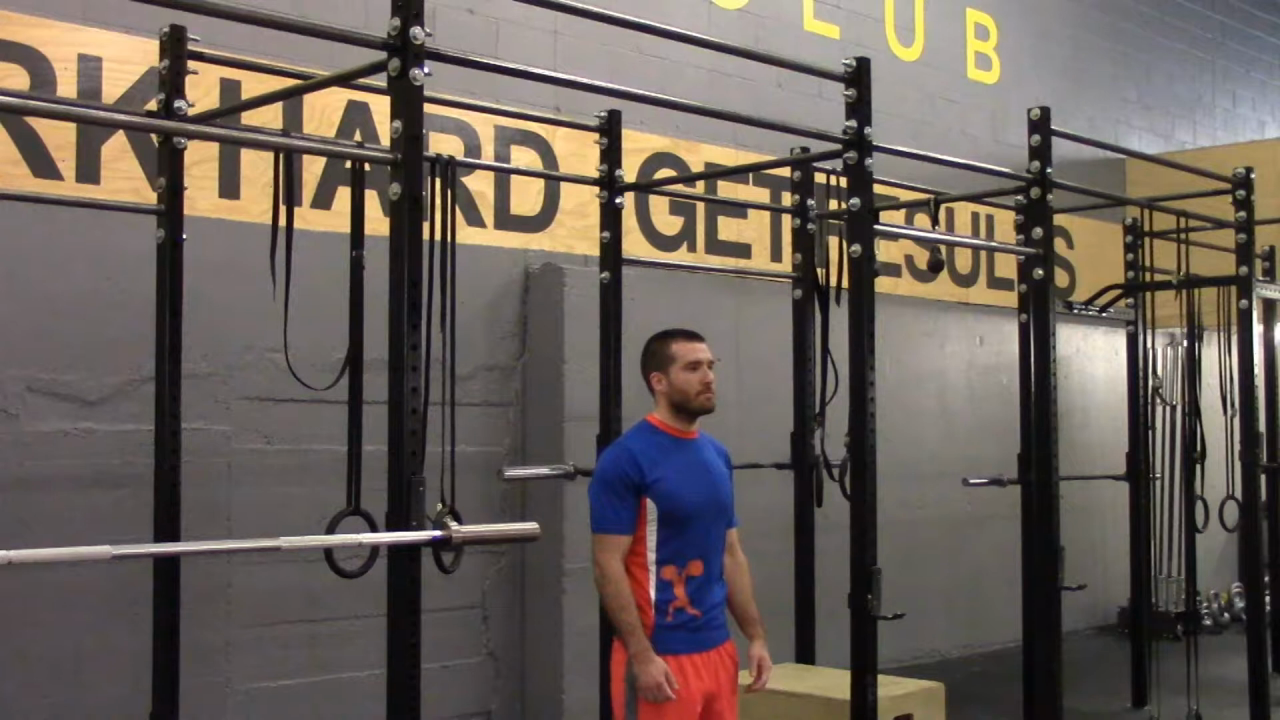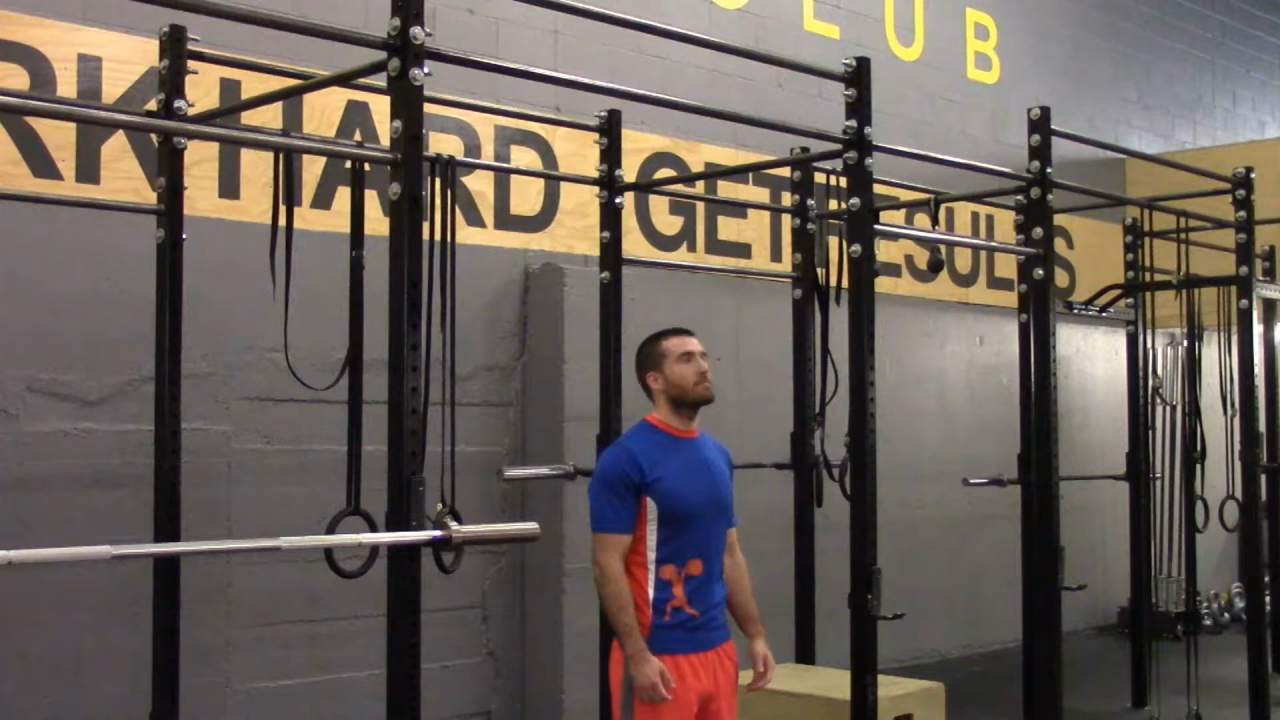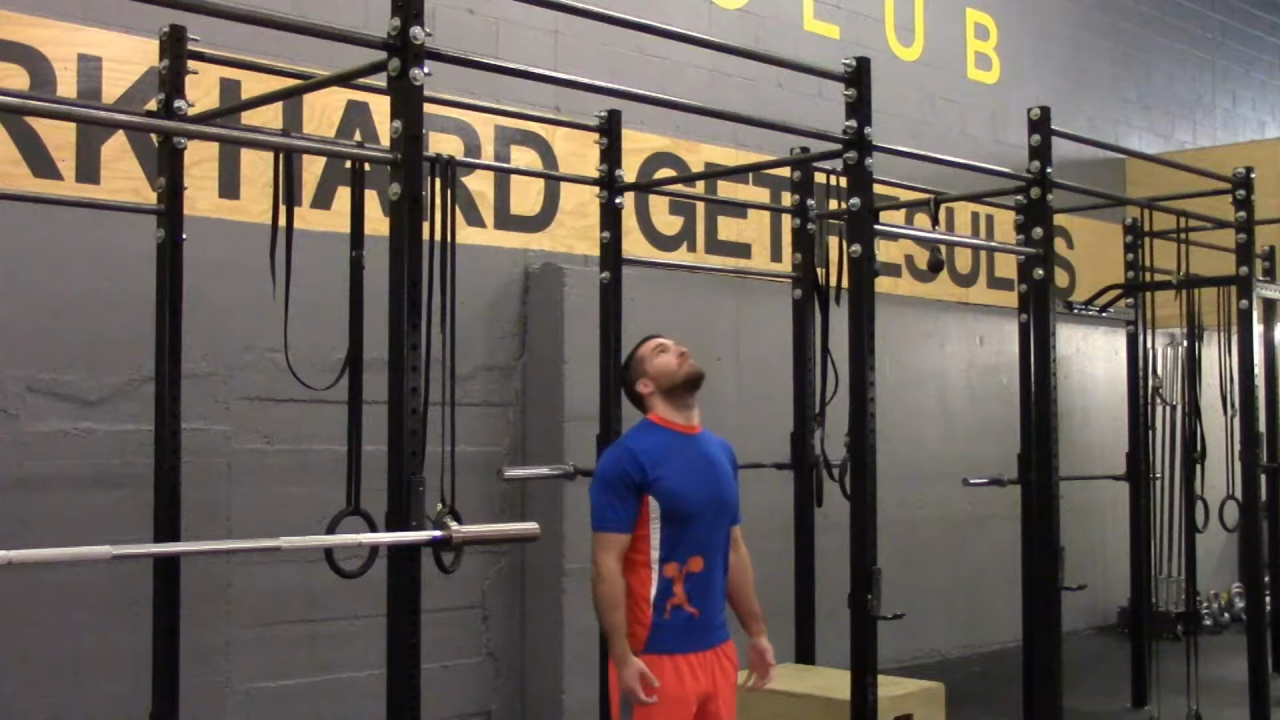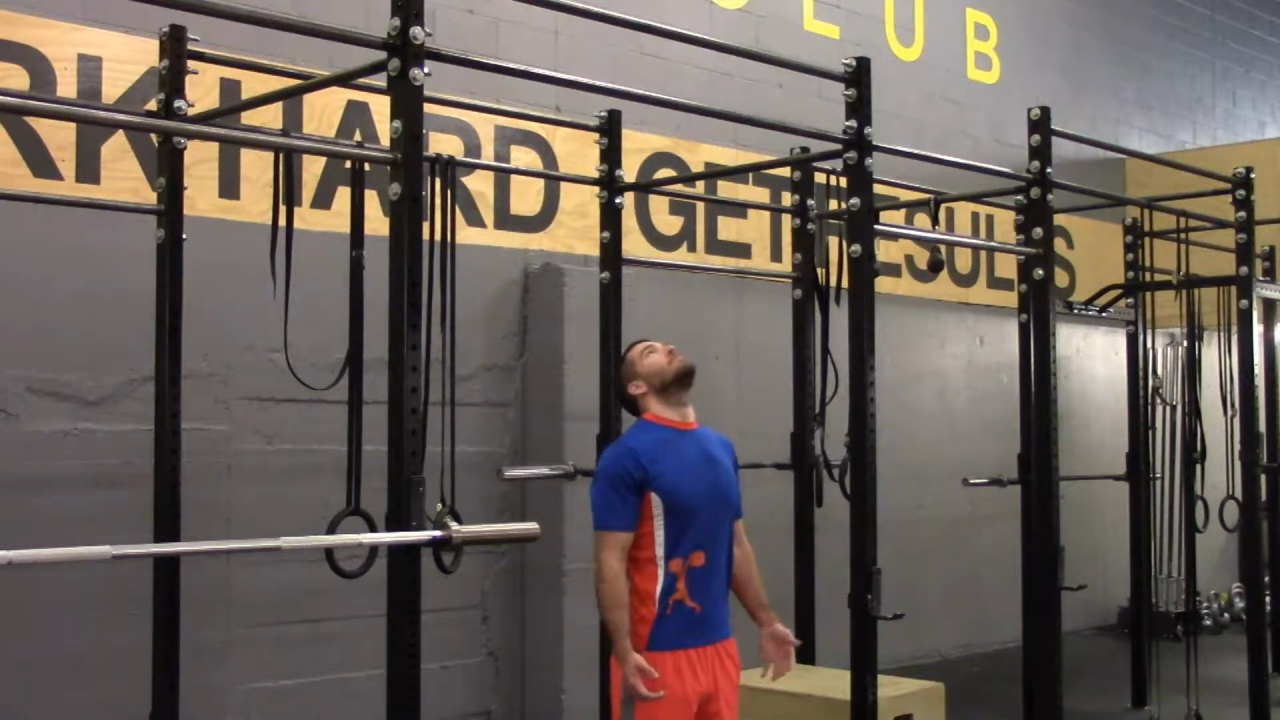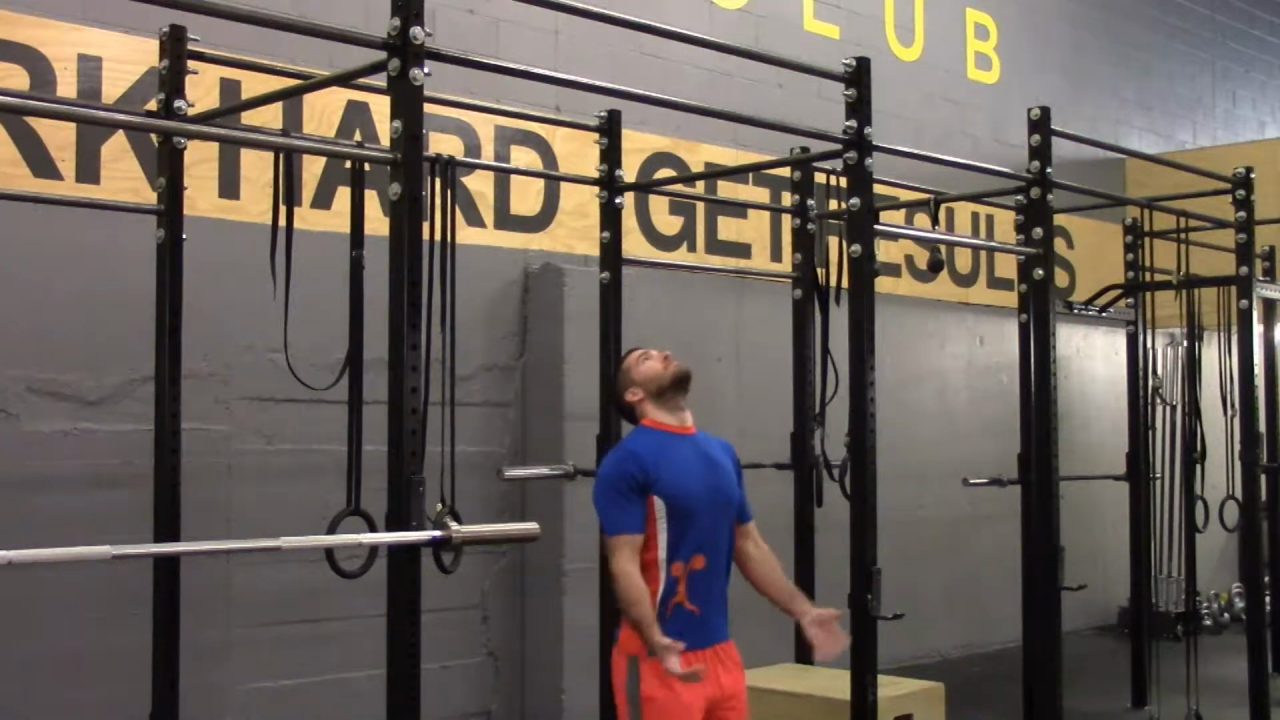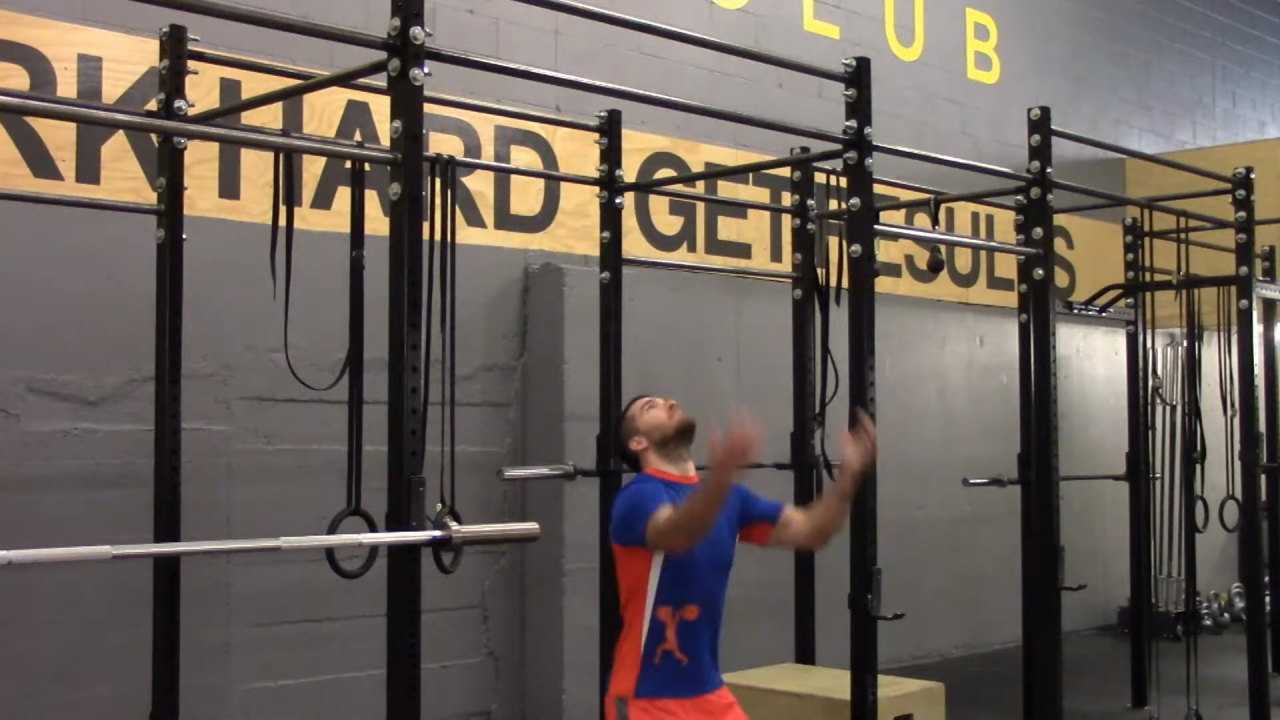
dt=0.2s
person 1, frame 1
left shoulder: (718, 456)
right shoulder: (626, 459)
right elbow: (609, 565)
left wrist: (756, 636)
right wrist: (642, 655)
left hip: (717, 649)
right hip: (660, 656)
person 1, frame 2
left shoulder: (718, 455)
right shoulder: (627, 459)
right elbow: (608, 565)
left wrist: (756, 635)
right wrist: (637, 654)
left hip: (717, 649)
right hip: (658, 656)
person 1, frame 3
left shoulder: (721, 452)
right shoulder: (628, 456)
right elbow: (607, 564)
left wrist: (757, 632)
right wrist: (623, 656)
left hip: (716, 648)
right hip: (655, 656)
person 1, frame 4
left shoulder: (720, 447)
right shoulder: (627, 456)
right elbow: (610, 563)
left wrist: (768, 622)
right wrist: (624, 652)
left hip: (718, 645)
right hip: (656, 652)
person 1, frame 5
left shoulder: (721, 452)
right shoulder: (628, 461)
left elbow: (749, 546)
right elbow: (624, 564)
left wrist: (803, 611)
right wrist: (655, 642)
left hip: (719, 651)
right hip: (661, 656)
person 1, frame 6
left shoulder: (729, 495)
right shoulder: (637, 501)
left elbow: (807, 531)
right elbow: (676, 534)
left wrist: (847, 476)
right wrist: (720, 475)
